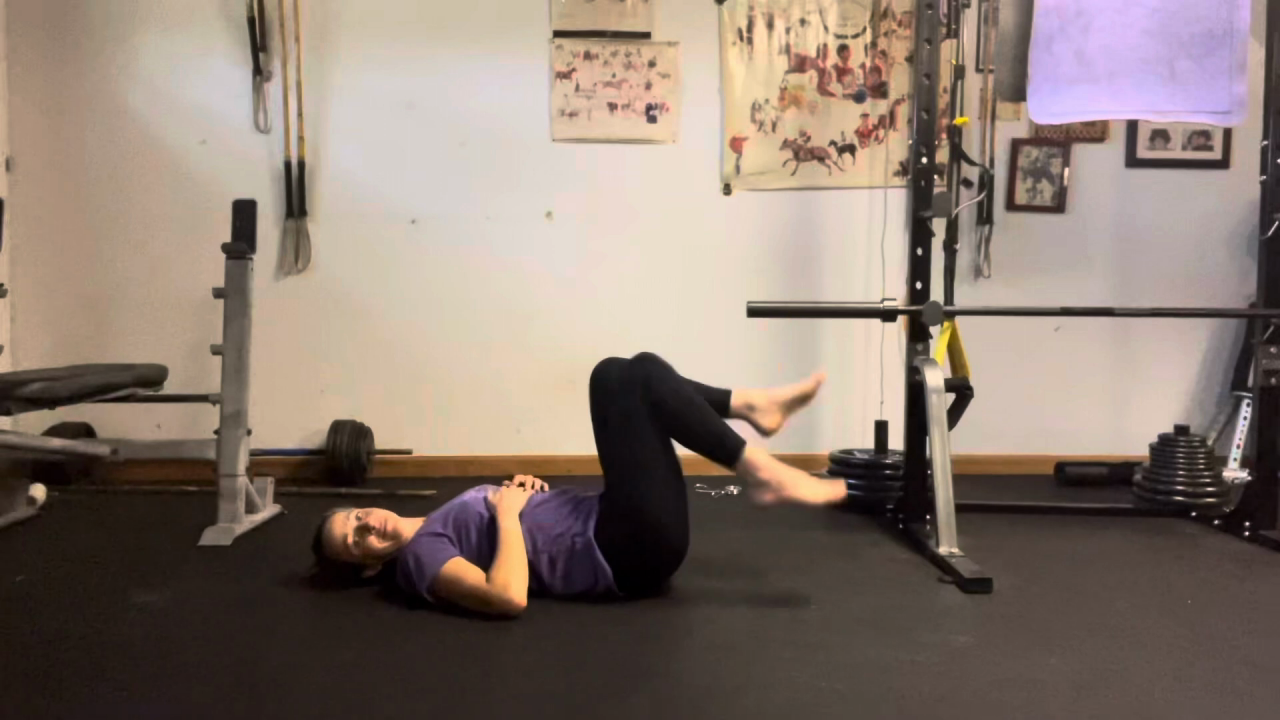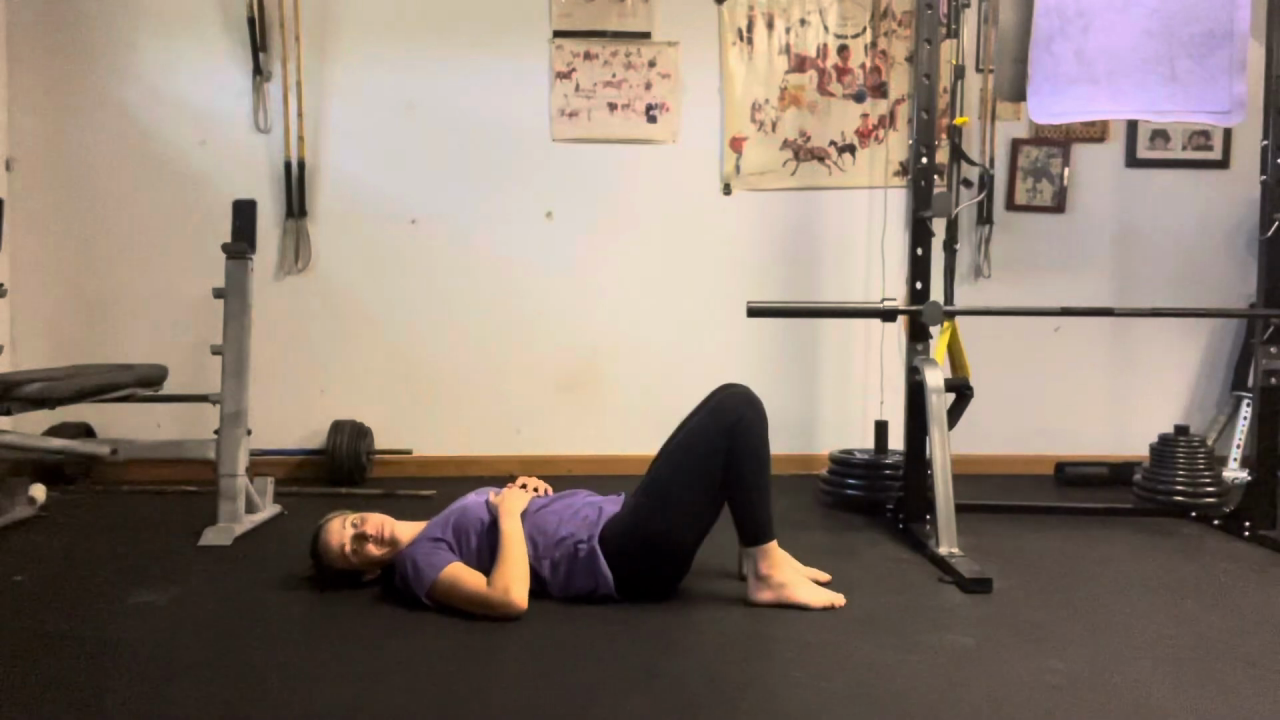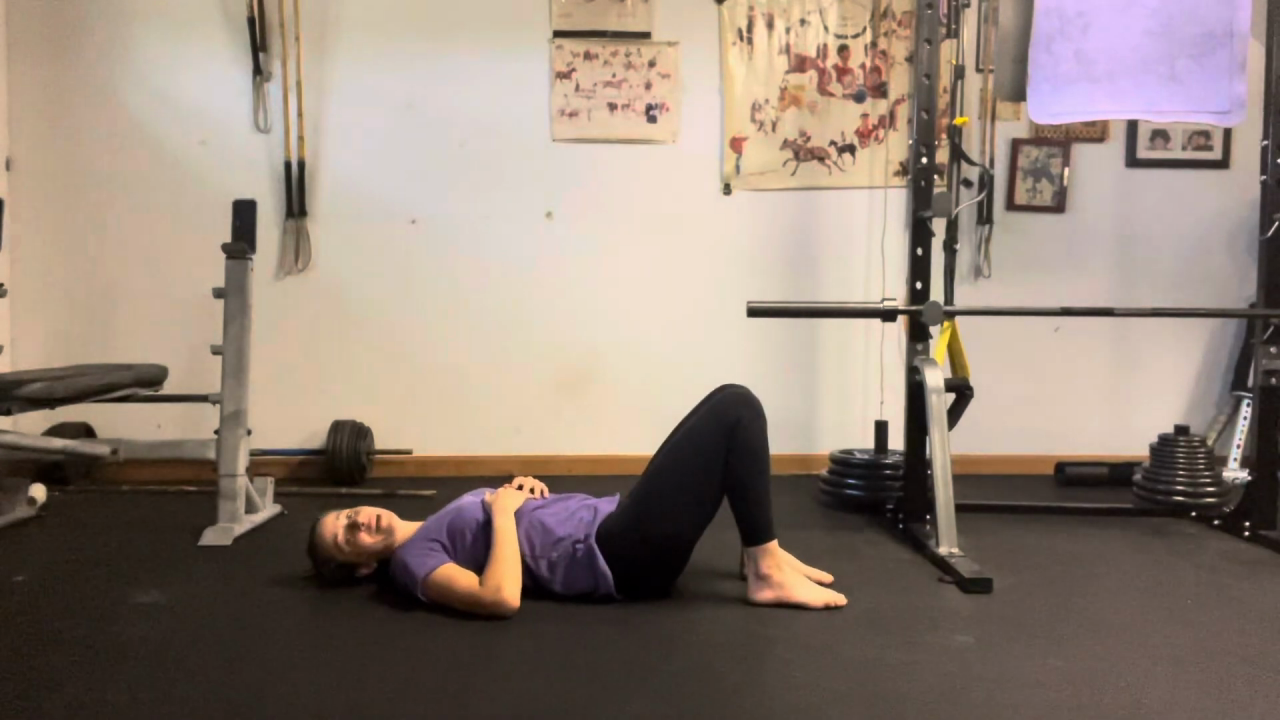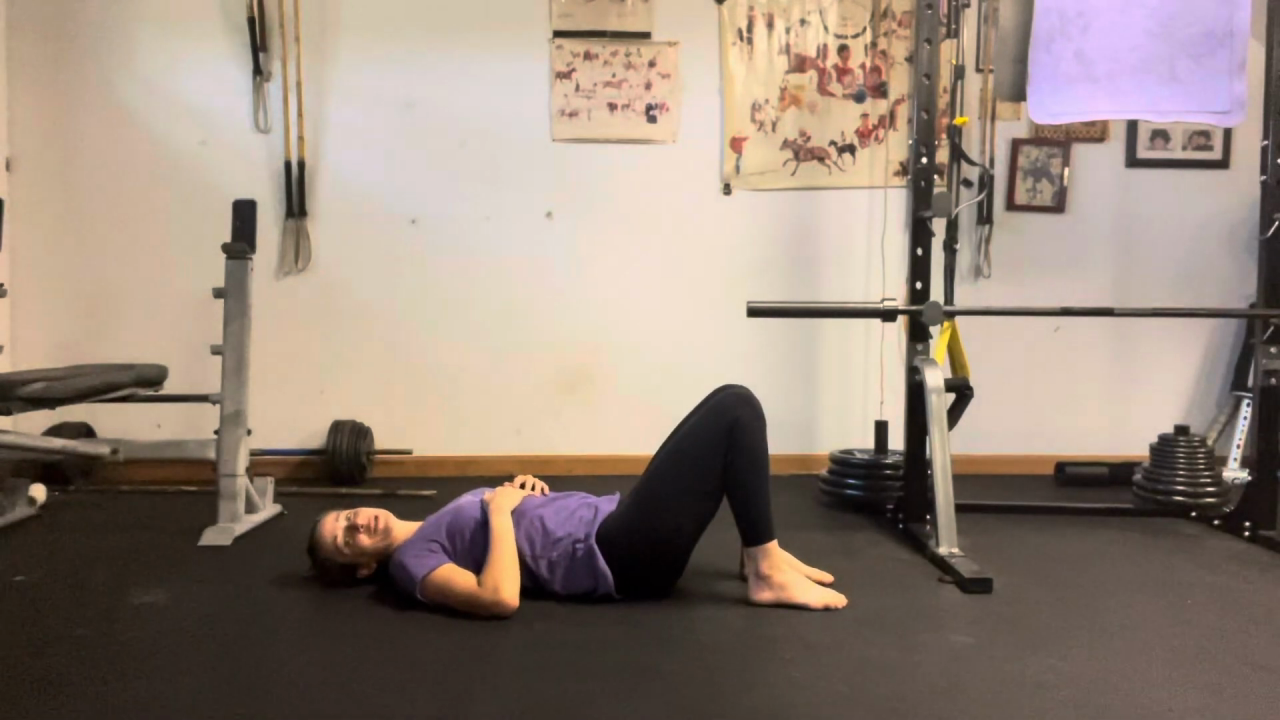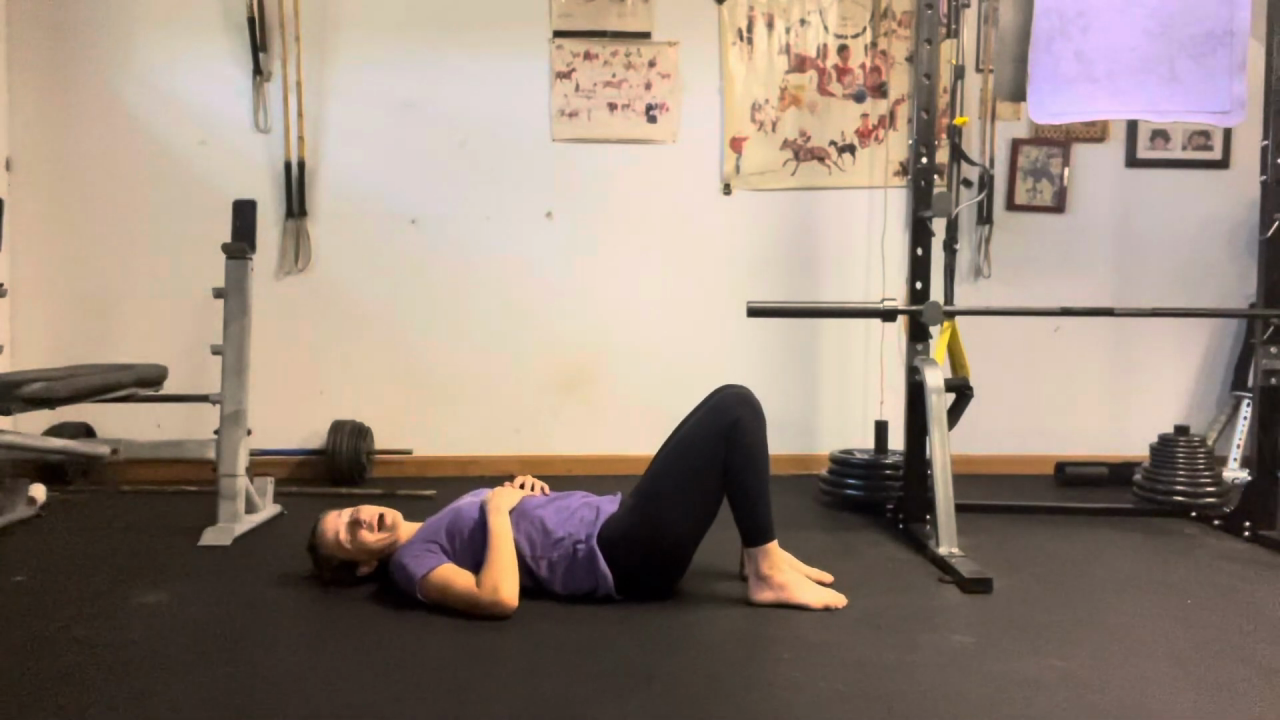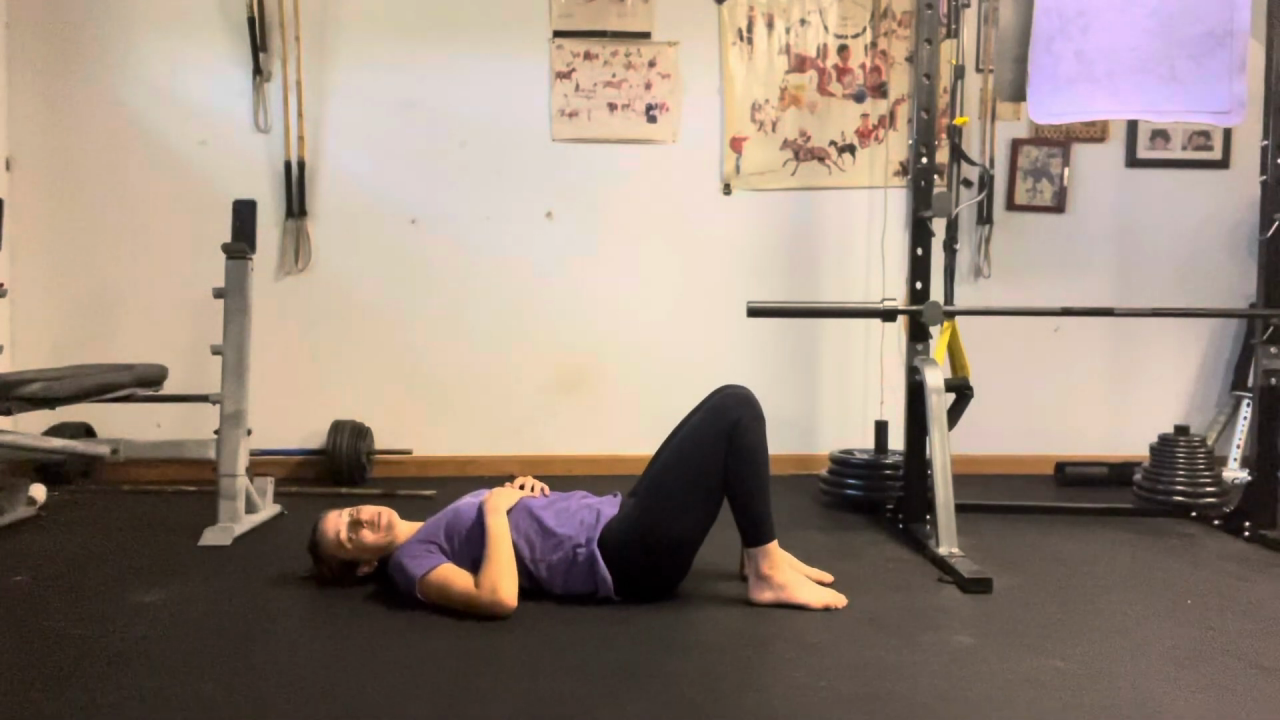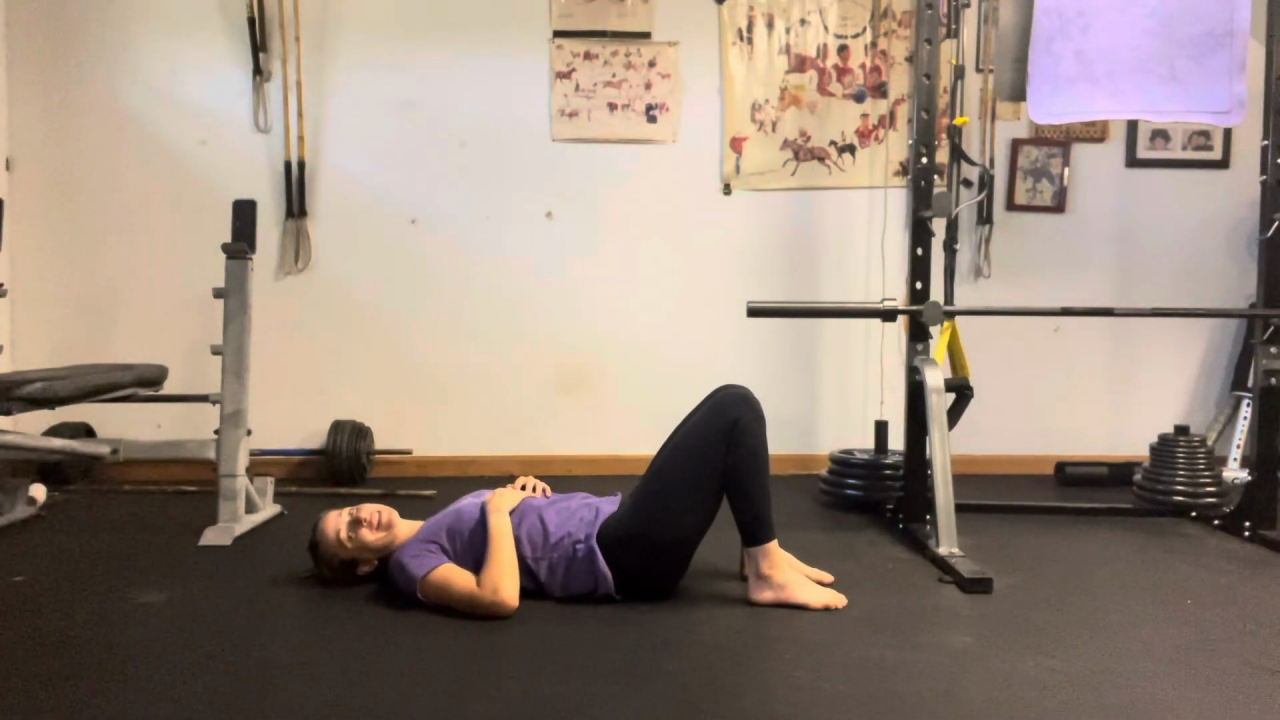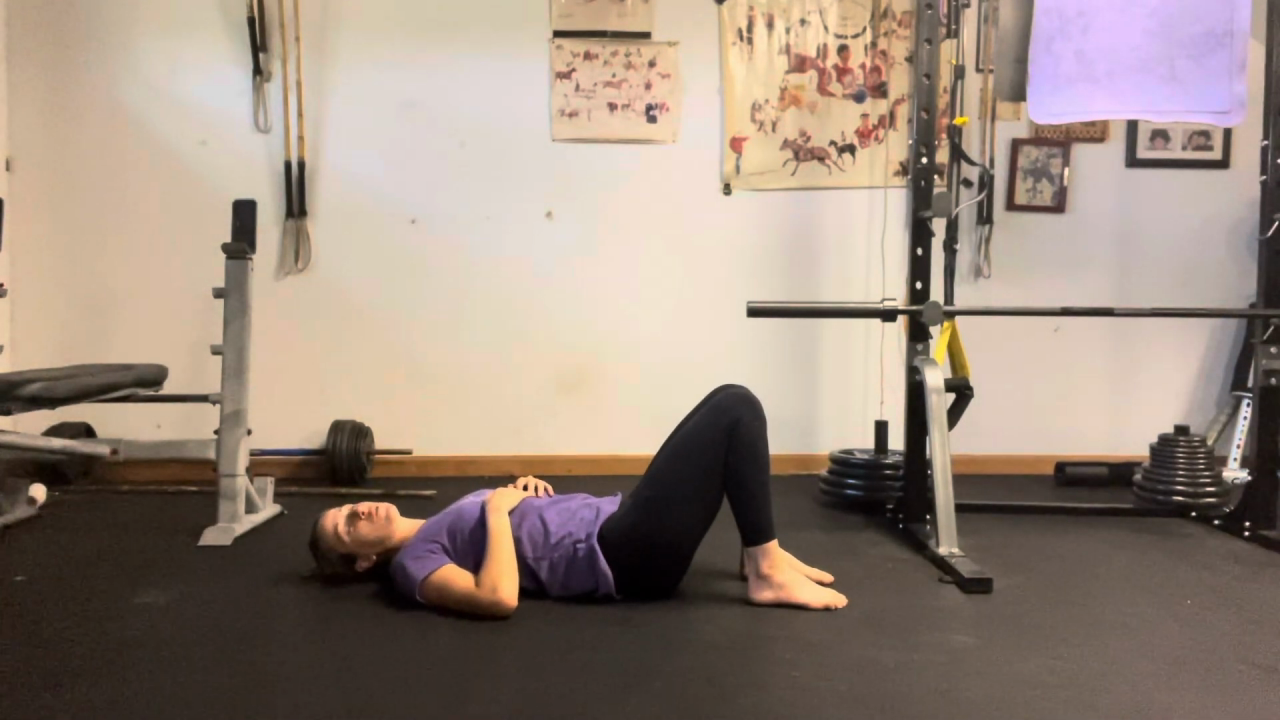
dt=0.4s
person 1, frame 1
left shoulder: (431, 529)
right shoulder: (418, 560)
right elbow: (510, 596)
left wrist: (520, 490)
right wrist: (506, 514)
left hip: (612, 530)
right hip: (630, 556)
left knee: (626, 370)
right knee: (625, 380)
left ankle: (755, 408)
right ankle: (763, 472)
person 1, frame 2
left shoulder: (433, 532)
right shoulder: (418, 562)
right elbow: (510, 599)
left wrist: (520, 491)
right wrist: (507, 513)
left hip: (618, 515)
right hip: (629, 559)
left knee: (727, 401)
right knee: (738, 409)
left ankle: (759, 543)
right ankle: (768, 574)
person 1, frame 3
left shoulder: (431, 532)
right shoulder: (411, 561)
right elbow: (503, 597)
left wrist: (521, 490)
right wrist: (504, 512)
left hip: (610, 521)
right hip: (625, 559)
left knee: (729, 405)
right knee: (736, 409)
left ankle: (760, 550)
right ankle: (767, 573)
person 1, frame 4
left shoulder: (432, 531)
right shoulder: (411, 562)
right elbow: (502, 598)
left wrist: (521, 490)
right wrist: (500, 511)
left hip: (612, 520)
right hip: (624, 559)
left knee: (729, 401)
right knee: (735, 409)
left ankle: (760, 550)
right ankle: (768, 574)
person 1, frame 5
left shoulder: (432, 533)
right shoulder: (412, 563)
right elbow: (502, 598)
left wrist: (524, 488)
right wrist: (499, 510)
left hip: (612, 518)
right hip: (626, 559)
left knee: (729, 404)
right knee: (735, 409)
left ankle: (760, 550)
right ankle: (767, 573)
person 1, frame 6
left shoulder: (433, 532)
right shoulder: (411, 563)
right elbow: (500, 599)
left wrist: (520, 490)
right wrist: (495, 511)
left hip: (615, 517)
right hip: (626, 560)
left knee: (729, 402)
right knee: (735, 409)
left ankle: (760, 551)
right ankle: (767, 575)
person 1, frame 7
left shoulder: (433, 532)
right shoulder: (412, 563)
right elbow: (502, 598)
left wrist: (523, 488)
right wrist: (499, 511)
left hip: (614, 519)
right hip: (627, 558)
left knee: (729, 404)
right knee: (735, 409)
left ankle: (760, 550)
right ankle: (767, 573)
person 1, frame 8
left shoulder: (434, 531)
right shoulder: (413, 564)
right elbow: (500, 599)
left wrist: (522, 488)
right wrist: (498, 511)
left hip: (614, 521)
right hip: (625, 559)
left knee: (729, 400)
right knee: (735, 409)
left ankle: (760, 551)
right ankle: (767, 574)
